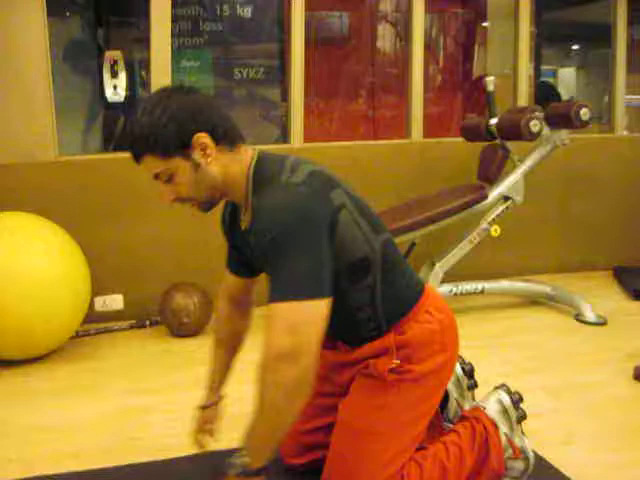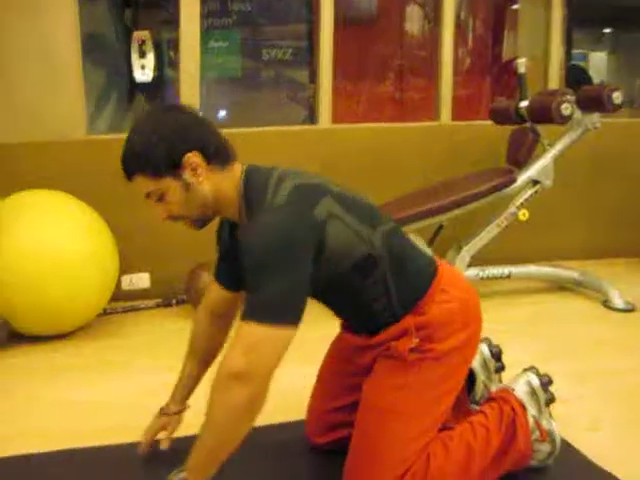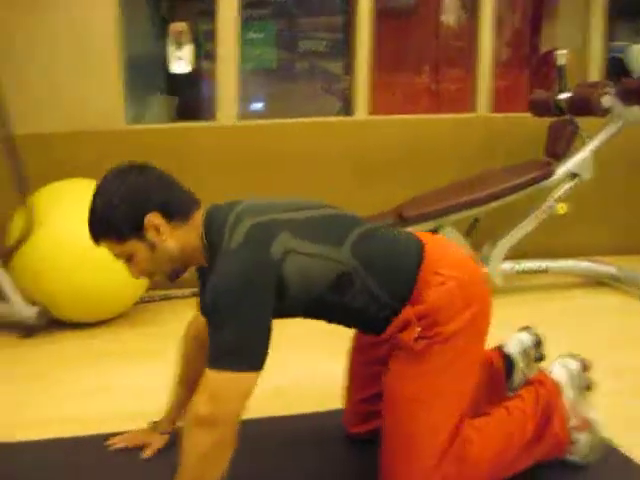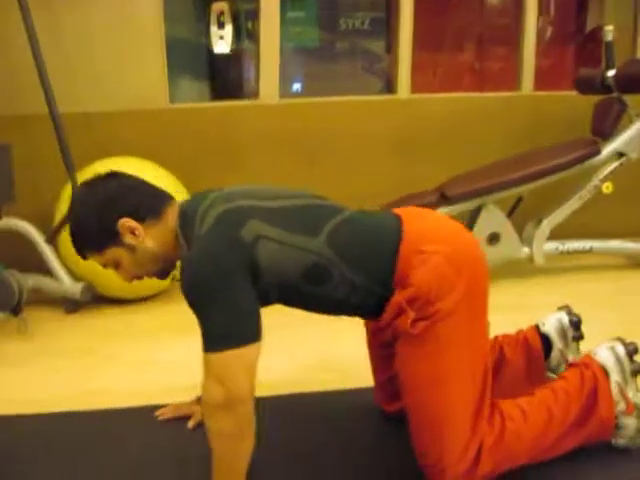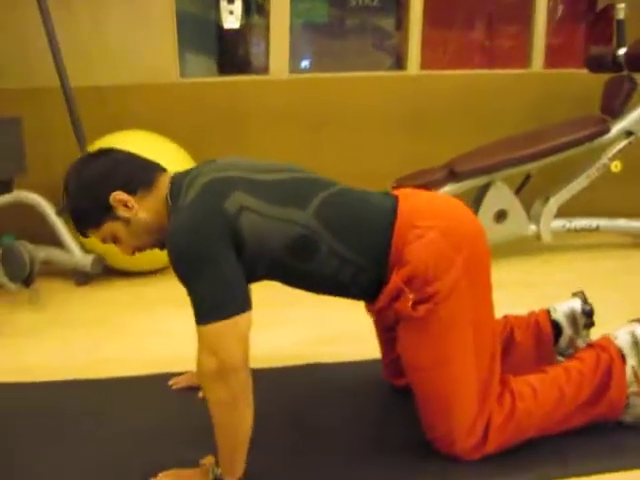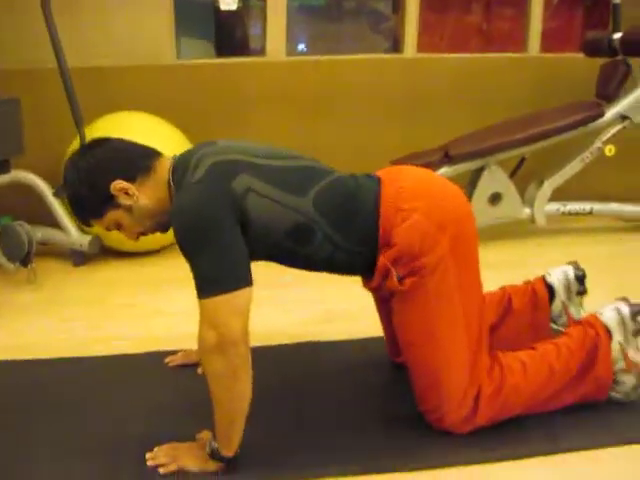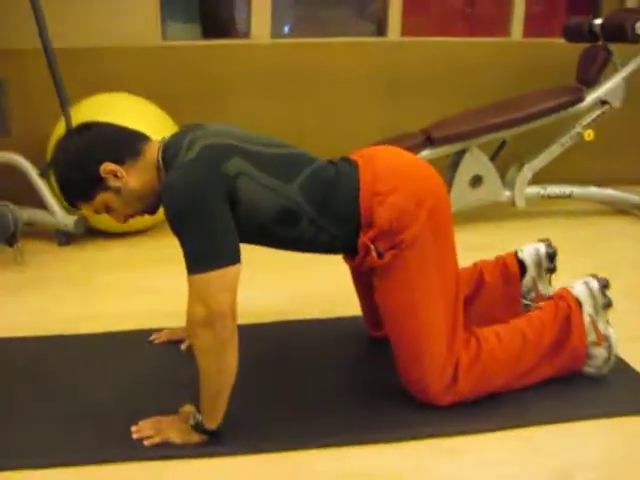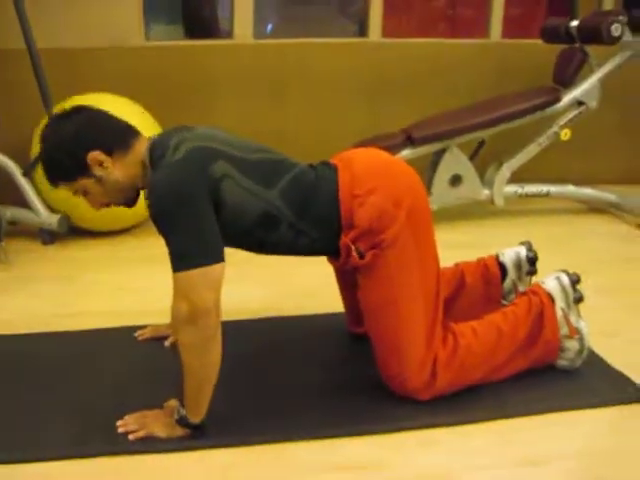
dt=0.3s
person 1, frame 1
left shoulder: (290, 205)
right shoulder: (240, 208)
left elbow: (288, 353)
right elbow: (233, 302)
right wrist: (212, 396)
left hip: (407, 343)
right hip: (350, 338)
left ankle: (489, 435)
right ankle: (437, 400)
person 1, frame 2
left shoulder: (278, 225)
right shoulder: (241, 219)
left elbow: (245, 375)
right elbow: (215, 313)
right wrist: (174, 405)
left hip: (430, 324)
right hip: (376, 321)
right knee: (323, 432)
left ankle: (515, 414)
right ankle: (461, 381)
person 1, frame 3
left shoulder: (238, 271)
right shoulder: (223, 234)
left elbow: (215, 420)
right elbow: (202, 334)
right wrist: (171, 418)
left hip: (441, 296)
right hip: (405, 292)
right knee: (364, 422)
left ankle: (553, 404)
right ankle: (502, 368)
person 1, frame 4
left shoulder: (208, 258)
right shoulder: (208, 218)
left elbow: (233, 399)
right wrist: (208, 397)
left hip: (434, 275)
right hip: (417, 243)
right knee: (399, 402)
right ankle: (542, 346)
person 1, frame 5
left shoulder: (192, 230)
right shoulder: (205, 189)
left elbow: (227, 367)
right wrist: (218, 366)
left hip: (431, 251)
right hip: (416, 223)
left knee: (464, 430)
right knee: (406, 377)
right ankle: (553, 331)
person 1, frame 6
left shoulder: (196, 208)
right shoulder: (202, 170)
left elbow: (227, 339)
right wrist: (215, 347)
left hip: (418, 228)
right hip: (406, 198)
left knee: (455, 402)
right knee: (411, 350)
right ankle: (547, 296)
person 1, frame 7
left shoulder: (186, 187)
right shoulder: (187, 152)
left elbow: (218, 315)
left wrist: (204, 423)
right wrist: (200, 324)
left hip: (398, 205)
right hip: (380, 181)
left knee: (435, 375)
right knee: (388, 326)
left ankle: (573, 318)
right ankle: (520, 271)
person 1, frame 8
left shoulder: (172, 185)
right shoulder: (173, 151)
left elbow: (202, 313)
left wrist: (187, 418)
right wrist: (182, 320)
left hip: (377, 206)
right hip: (361, 180)
left knee: (414, 372)
right knee: (369, 325)
left ankle: (547, 314)
right ankle: (500, 273)
